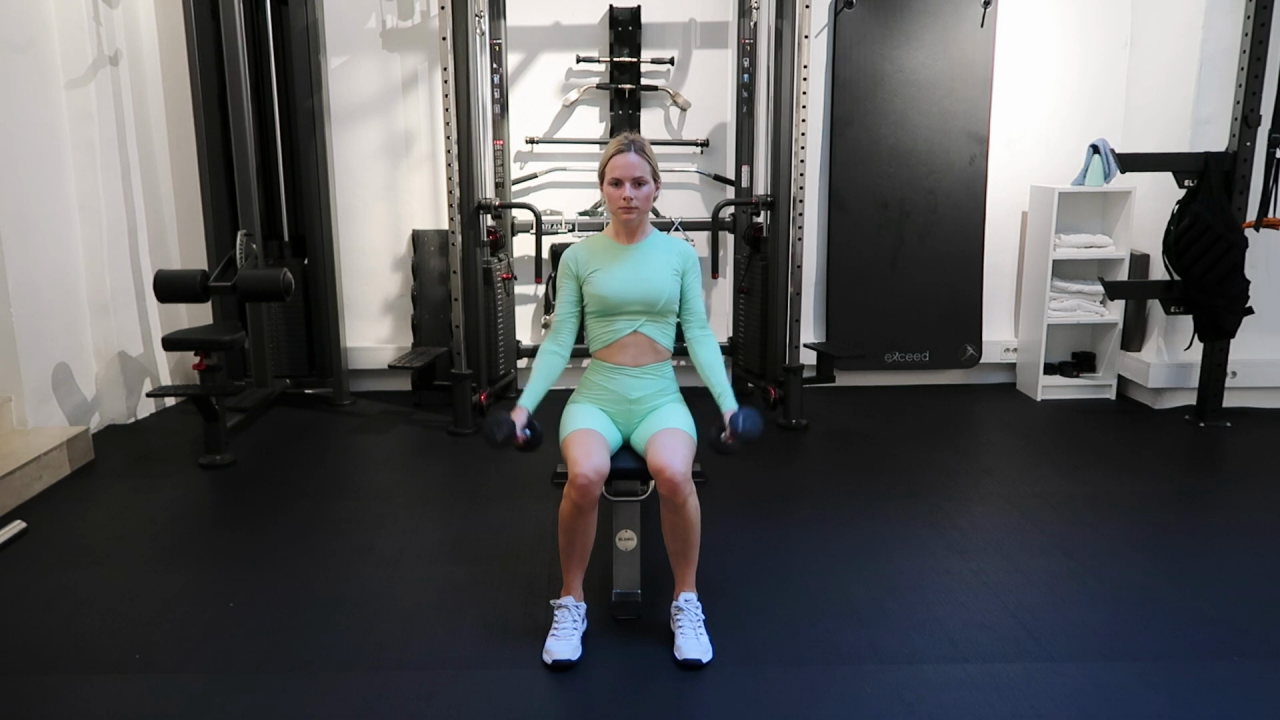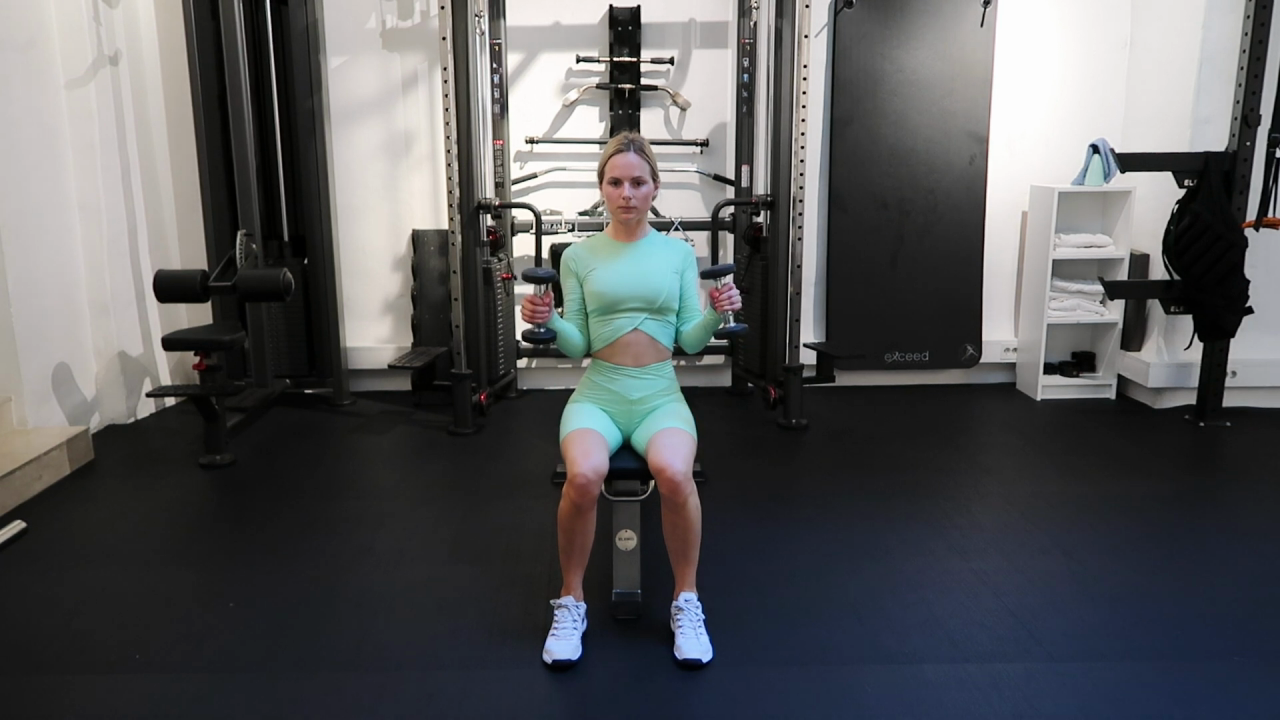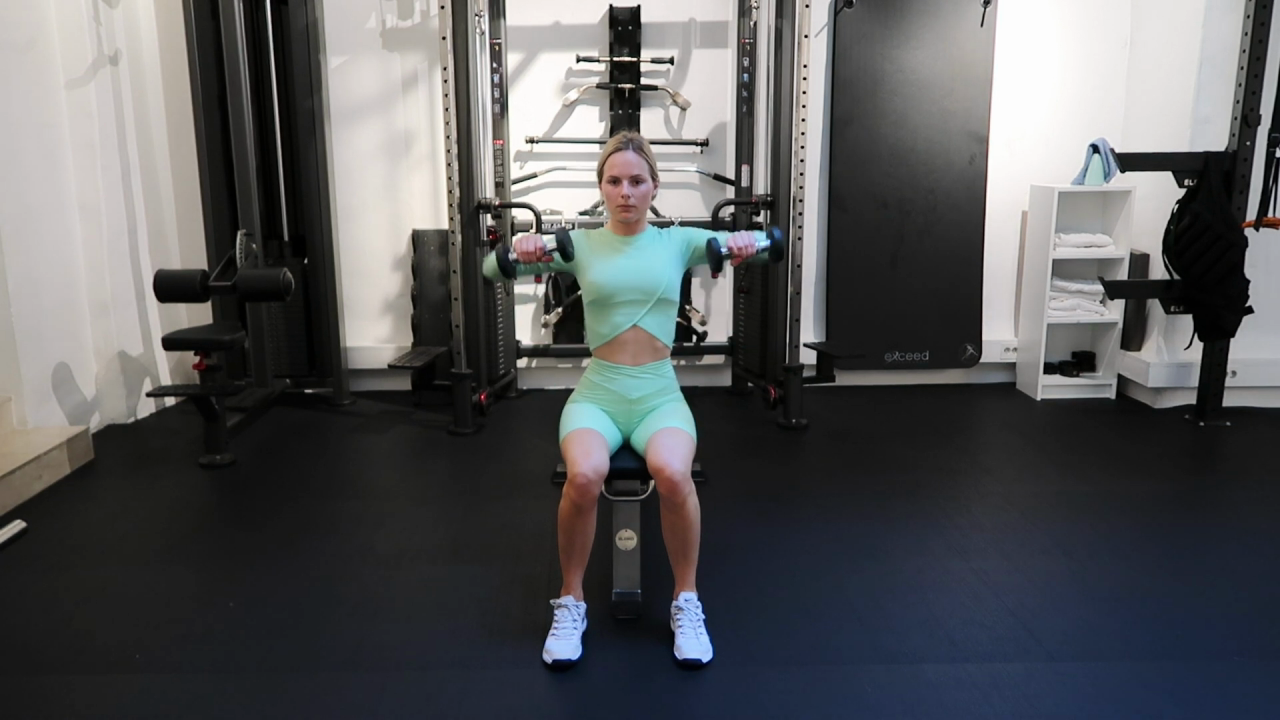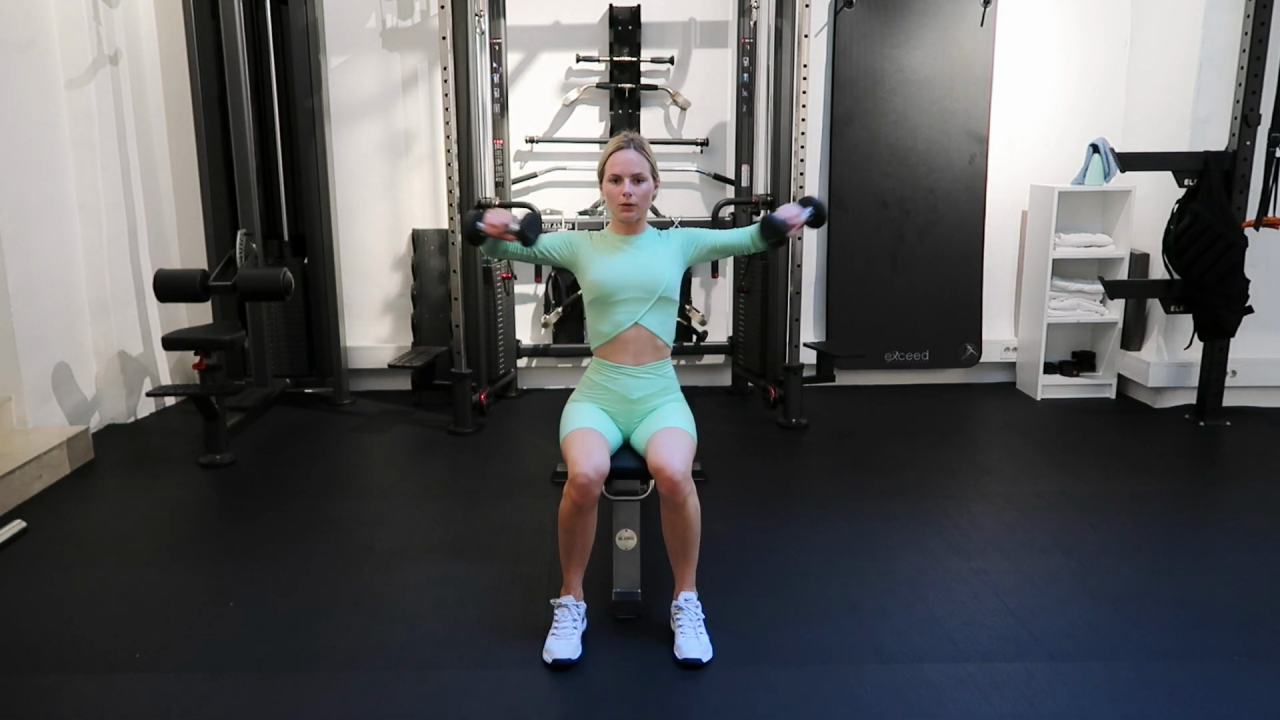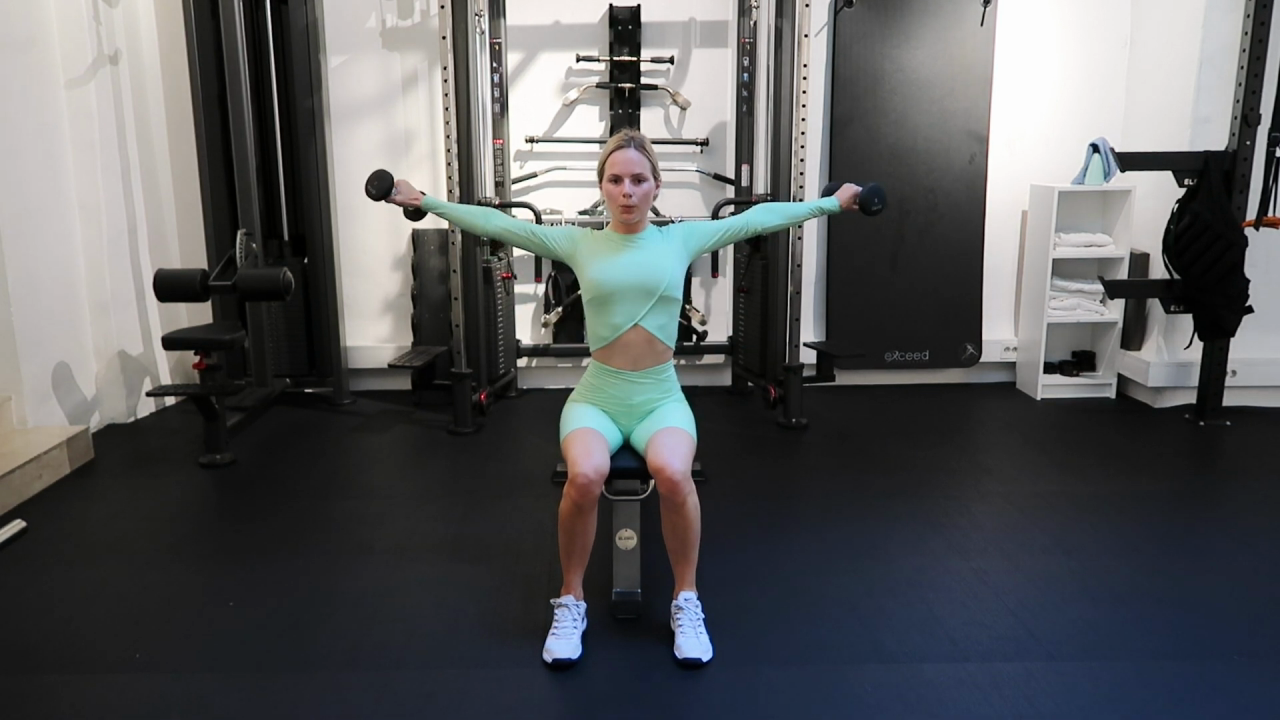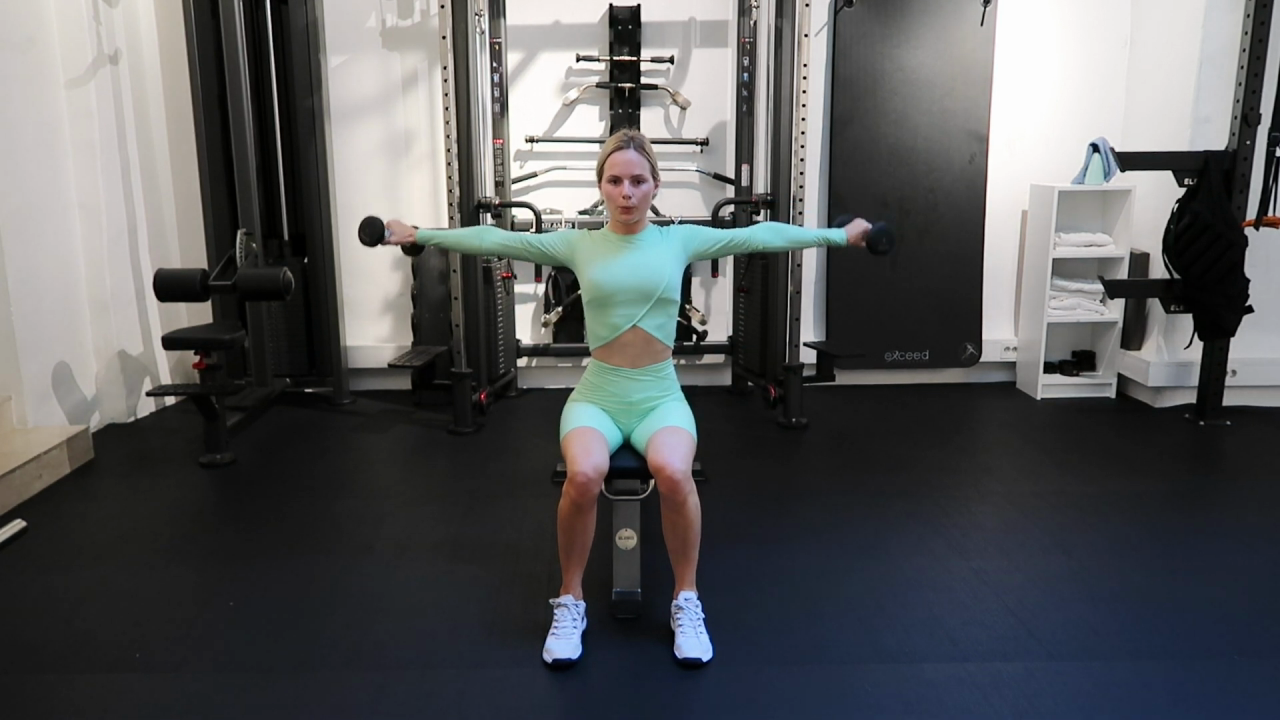
dt=0.5s
person 1, frame 1
left shoulder: (680, 253)
right shoulder: (578, 256)
left elbow: (698, 332)
right elbow: (561, 338)
left wrist: (727, 401)
right wrist: (525, 402)
left hip: (660, 394)
right hip: (597, 394)
left knee: (674, 476)
right knee: (585, 477)
left ankle: (686, 602)
right ankle: (570, 603)
person 1, frame 2
left shoulder: (678, 252)
right shoulder: (578, 255)
left elbow: (691, 340)
right elbow: (575, 345)
left wrist: (716, 315)
right wrist: (546, 322)
left hip: (660, 395)
right hip: (597, 395)
left knee: (675, 475)
right knee: (583, 477)
left ankle: (687, 602)
right ankle: (570, 604)
person 1, frame 3
left shoulder: (678, 242)
right shoulder: (580, 244)
left elbow: (748, 239)
right elbow: (493, 266)
left wrist: (746, 240)
right wrist: (519, 248)
left hip: (659, 393)
right hip: (598, 392)
left knee: (673, 475)
right knee: (584, 477)
left ankle: (686, 602)
right ankle: (570, 603)
person 1, frame 4
left shoulder: (678, 242)
right shoulder: (580, 246)
left elbow: (752, 238)
right elbow: (496, 248)
left wrist: (786, 216)
right wrist: (493, 225)
left hip: (661, 393)
right hip: (599, 393)
left knee: (673, 475)
right knee: (585, 476)
left ankle: (686, 602)
right ankle: (570, 602)
person 1, frame 5
left shoulder: (682, 238)
right shoulder: (578, 243)
left elbow: (758, 218)
right elbow: (496, 223)
left wrist: (831, 204)
right wrist: (423, 201)
left hip: (661, 397)
right hip: (597, 396)
left knee: (673, 475)
right knee: (585, 477)
left ankle: (686, 602)
right ankle: (569, 603)
person 1, frame 6
left shoulder: (680, 240)
right shoulder: (577, 244)
left elbow: (759, 236)
right elbow: (496, 239)
left wrist: (838, 234)
right wrist: (419, 235)
left hip: (661, 395)
right hip: (596, 395)
left knee: (673, 473)
right knee: (583, 475)
left ankle: (686, 601)
right ankle: (569, 602)
